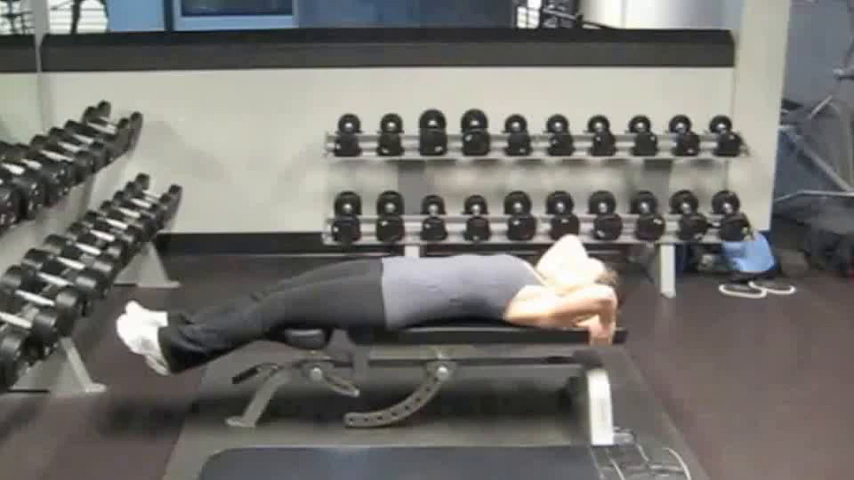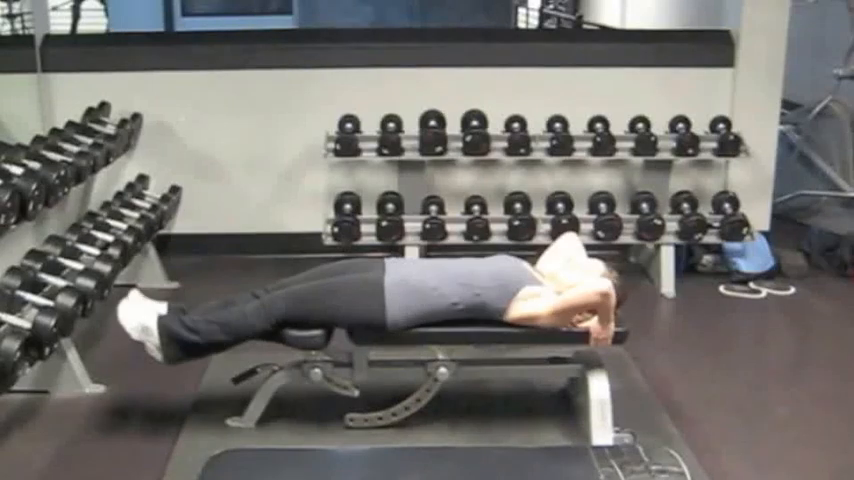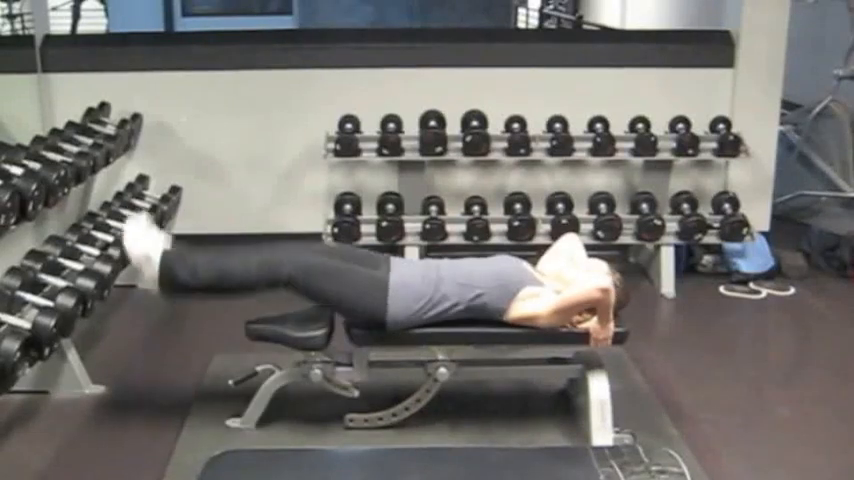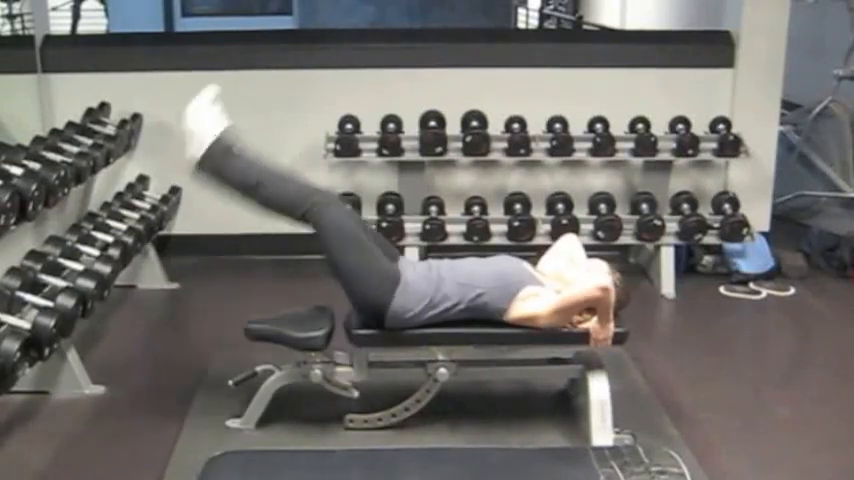
dt=0.2s
person 1, frame 1
left shoulder: (545, 306)
right shoulder: (540, 278)
left elbow: (605, 295)
right elbow: (569, 240)
left wrist: (604, 324)
right wrist: (581, 261)
left hip: (393, 301)
right hip: (396, 272)
left knee: (281, 307)
right knee: (278, 291)
left ankle: (172, 345)
right ankle: (176, 330)
person 1, frame 2
left shoulder: (546, 307)
right shoulder: (542, 280)
left elbow: (601, 291)
right elbow: (568, 237)
left wrist: (604, 326)
left hip: (394, 302)
right hip: (398, 273)
left knee: (281, 305)
right knee: (280, 288)
left ankle: (169, 333)
right ankle: (173, 322)
person 1, frame 3
left shoulder: (549, 305)
right shoulder: (539, 278)
left elbow: (604, 285)
right elbow: (572, 241)
left wrist: (604, 323)
left hip: (400, 301)
right hip: (401, 274)
left knee: (294, 268)
right knee: (299, 254)
left ankle: (167, 266)
right ankle: (170, 261)
person 1, frame 4
left shoulder: (545, 306)
right shoulder: (541, 286)
left elbow: (601, 286)
right elbow: (571, 240)
left wrist: (603, 321)
left hip: (402, 297)
right hip: (407, 281)
left knee: (325, 207)
right knee: (331, 213)
left ankle: (215, 149)
right ankle: (217, 147)
